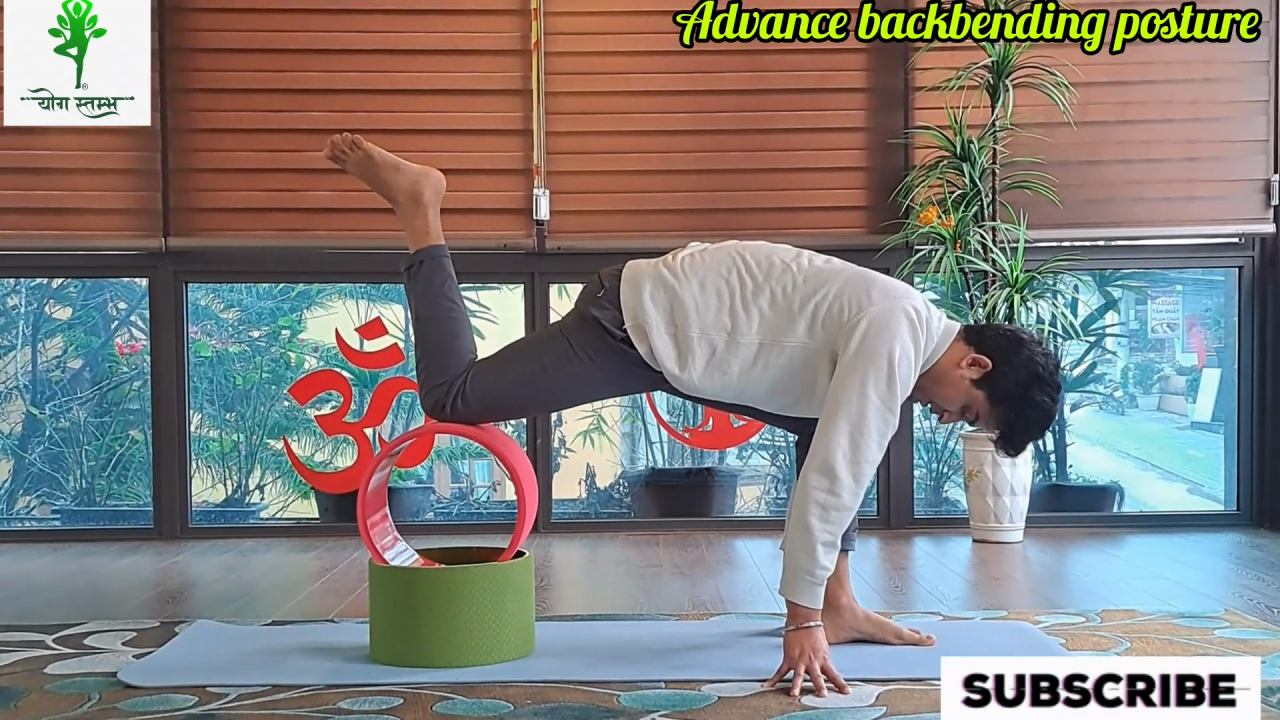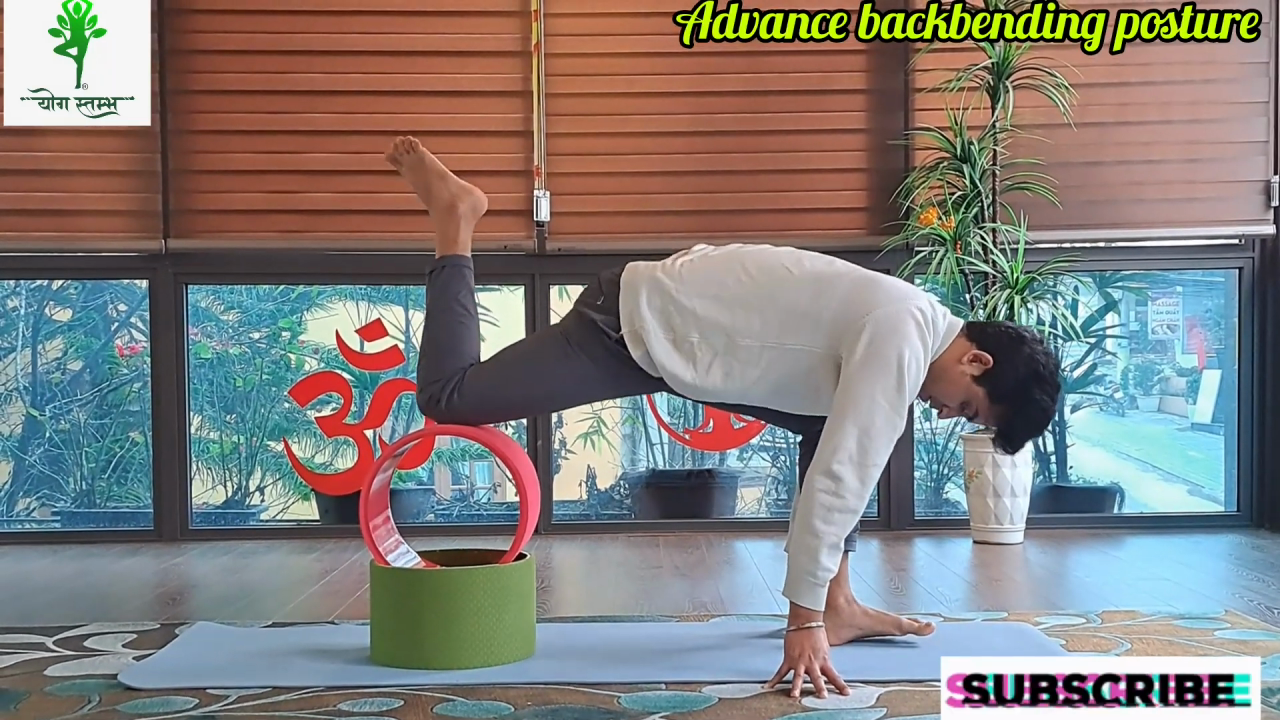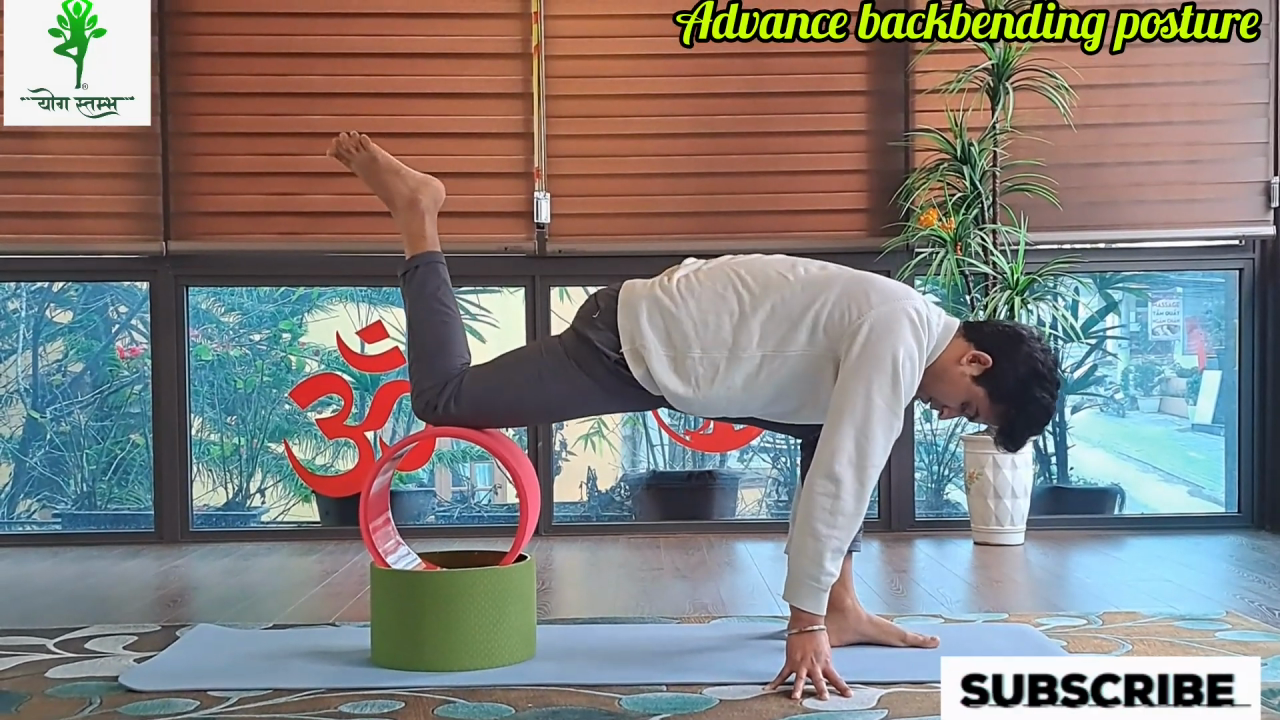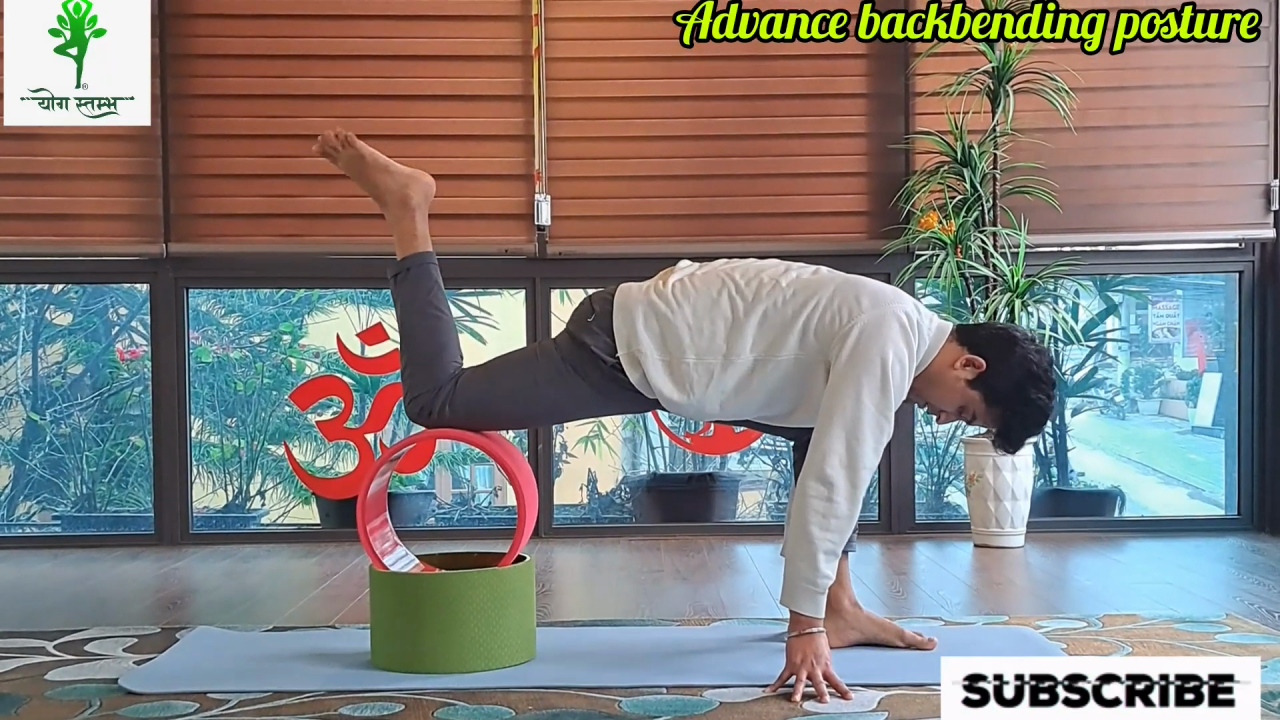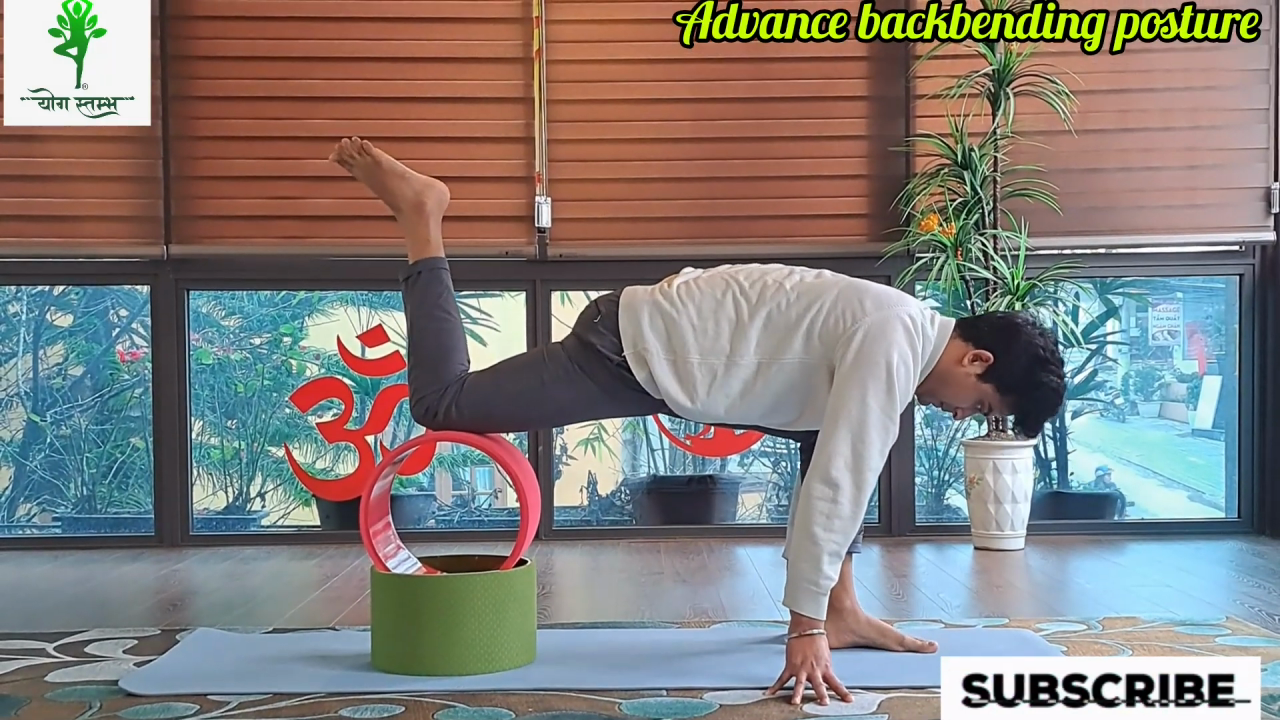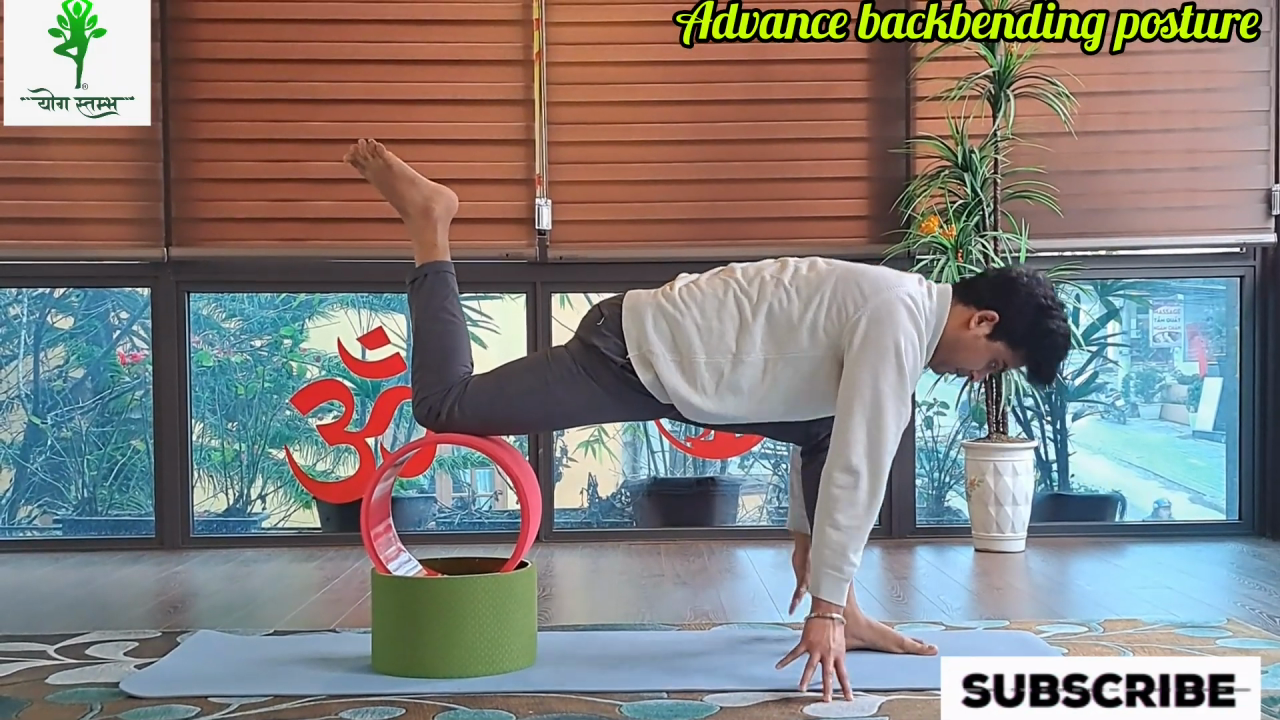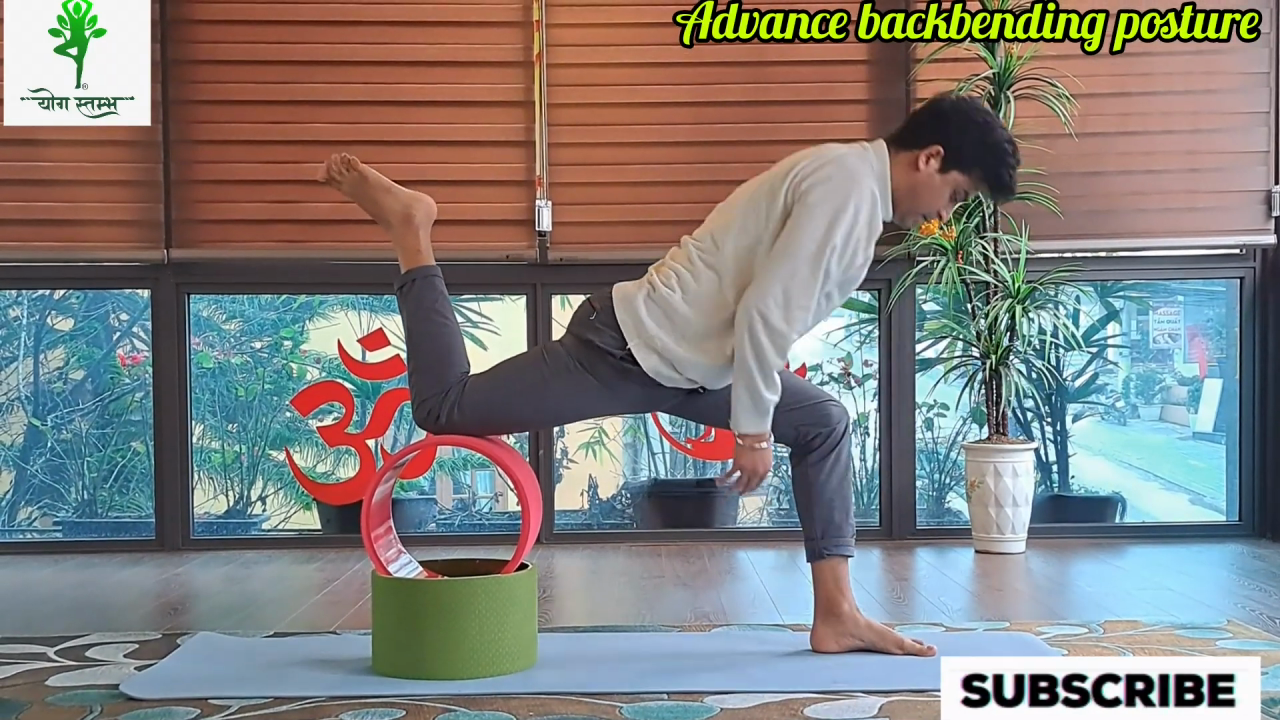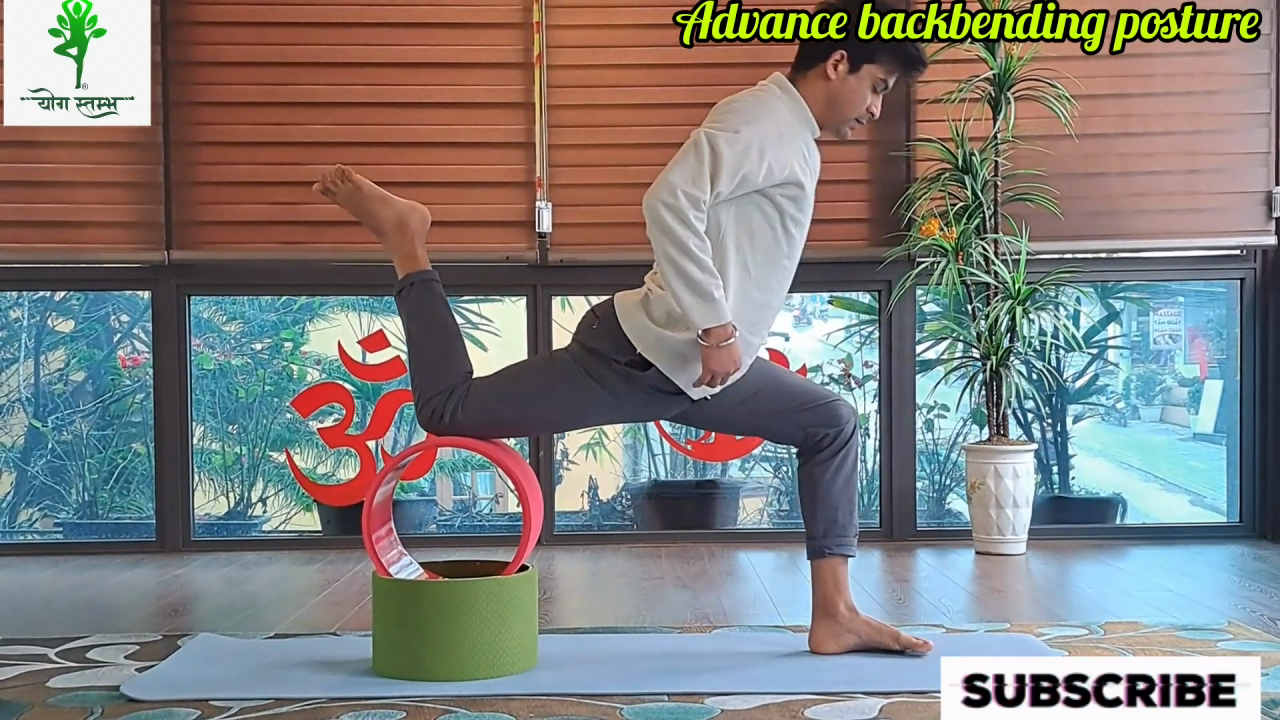
dt=0.4s
person 1, frame 1
left shoulder: (904, 331)
right shoulder: (895, 339)
left elbow: (837, 463)
right elbow: (832, 478)
left wrist: (826, 602)
right wrist: (803, 621)
left hip: (670, 317)
right hip: (635, 322)
left knee: (826, 423)
right knee: (453, 397)
left ankle: (842, 607)
right ankle: (419, 204)
person 1, frame 2
left shoulder: (906, 331)
right shoulder: (900, 342)
left elbow: (844, 460)
right elbow: (838, 479)
left wrist: (827, 602)
right wrist: (804, 621)
left hip: (678, 320)
right hip: (631, 325)
left knee: (828, 419)
right knee: (447, 397)
left ankle: (841, 606)
right ankle: (455, 215)
person 1, frame 3
left shoulder: (902, 330)
right shoulder: (898, 341)
left elbow: (842, 466)
right elbow: (840, 482)
left wrist: (828, 605)
right wrist: (805, 624)
left hip: (667, 333)
right hip: (630, 343)
left knee: (829, 427)
right knee: (443, 399)
left ankle: (844, 610)
right ankle: (416, 208)
person 1, frame 4
left shoulder: (895, 333)
right shoulder: (889, 344)
left elbow: (832, 471)
right elbow: (832, 484)
left wrist: (825, 609)
right wrist: (804, 626)
left hip: (661, 335)
right hip: (626, 347)
left knee: (826, 427)
right knee: (437, 401)
left ankle: (843, 610)
right ankle: (407, 204)
person 1, frame 5
left shoulder: (902, 332)
right shoulder: (893, 345)
left elbow: (834, 469)
right elbow: (837, 485)
left wrist: (828, 605)
right wrist: (805, 627)
left hip: (669, 343)
right hip: (633, 350)
left knee: (831, 429)
right knee: (444, 404)
left ankle: (845, 614)
right ankle: (421, 213)
person 1, frame 6
left shoulder: (903, 309)
right shoulder: (899, 323)
left elbow: (835, 452)
right elbow: (855, 473)
left wrist: (810, 541)
right wrist: (824, 608)
left hip: (669, 354)
right hip: (634, 357)
left knee: (832, 425)
right knee: (445, 405)
left ankle: (847, 617)
right ankle: (429, 222)
person 1, frame 7
left shoulder: (847, 175)
right shoulder: (850, 188)
right elbow: (768, 313)
left wrist: (757, 409)
right wrist: (753, 428)
left hip: (677, 354)
right hip: (628, 347)
left knee: (825, 423)
right knee: (445, 408)
left ankle: (836, 614)
right ankle: (409, 229)
person 1, frame 8
left shoulder: (788, 128)
right shoulder: (764, 116)
right elbow: (669, 202)
right wrist: (715, 326)
left hip: (697, 360)
right hip: (639, 353)
left knee: (832, 424)
right knee: (447, 410)
left ankle: (834, 613)
right ankle: (404, 238)
